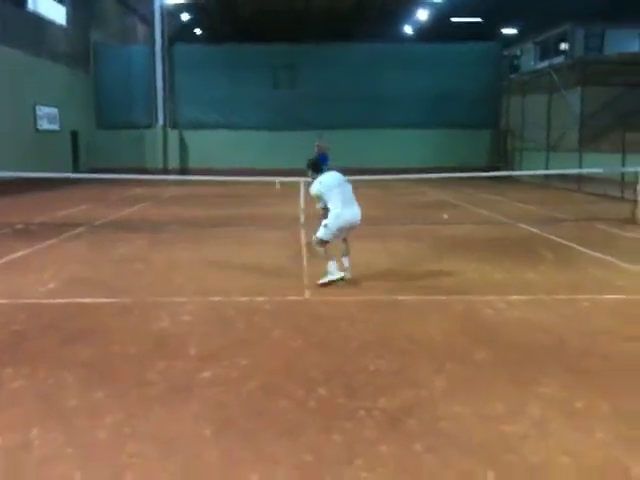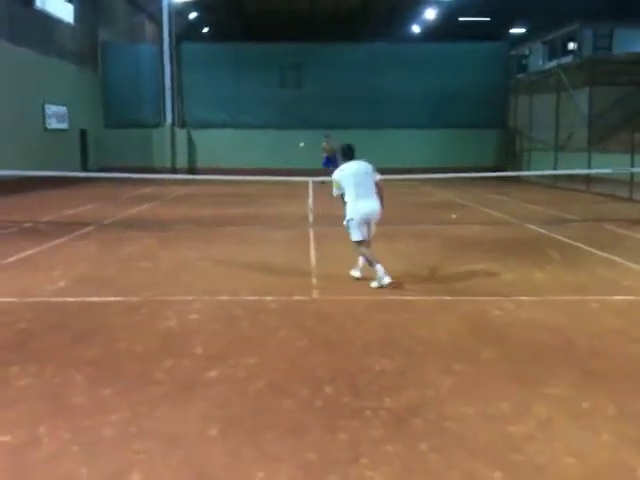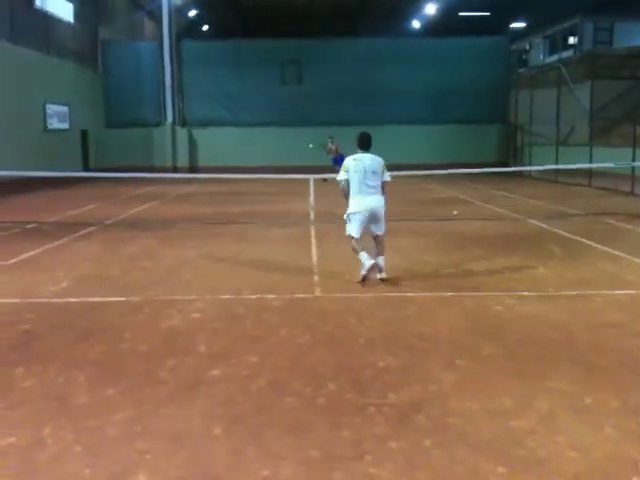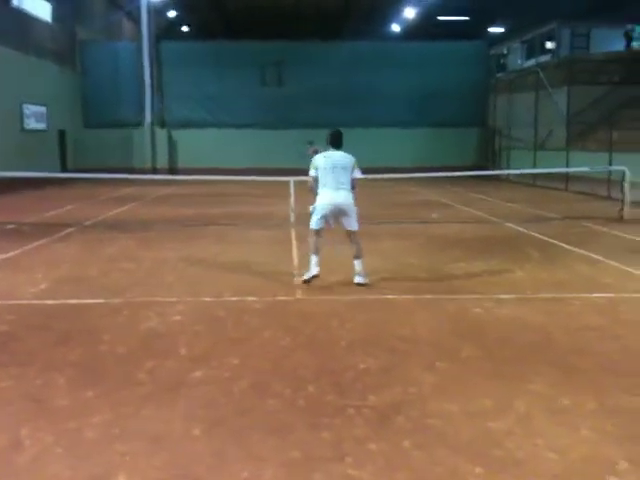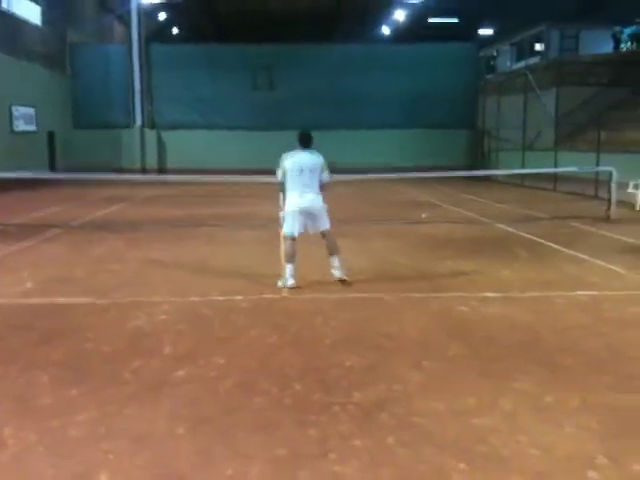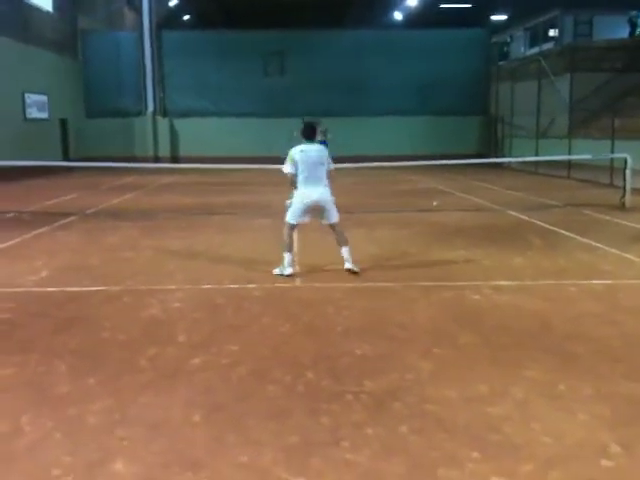
dt=0.3s
person 1, frame 1
left shoulder: (314, 188)
right shoulder: (337, 174)
left elbow: (325, 209)
left wrist: (325, 222)
left hip: (340, 215)
right hip: (356, 213)
left knee: (318, 242)
right knee: (343, 237)
left ankle: (333, 272)
right ankle: (345, 270)
person 1, frame 2
left shoulder: (337, 173)
right shoulder: (367, 165)
left elbow: (341, 197)
right elbow: (379, 189)
right wrist: (380, 205)
left hip: (356, 210)
right hip: (374, 207)
left knee: (361, 245)
right knee: (366, 240)
left ankle: (382, 276)
right ankle: (358, 269)
person 1, frame 3
left shoulder: (348, 161)
right shoulder: (380, 161)
left elbow: (343, 188)
right elbow: (383, 187)
left wrist: (350, 200)
left hip: (358, 205)
right hip: (377, 203)
left knee: (353, 239)
right knee: (378, 237)
left ankle: (367, 262)
right ankle: (381, 270)
person 1, frame 4
left shoulder: (318, 158)
right shoulder: (350, 159)
left elbow: (312, 184)
right elbow: (353, 185)
left hip: (325, 200)
right hip: (345, 199)
left knee: (315, 233)
right knee: (353, 236)
left ankle: (313, 268)
right ankle: (359, 274)
person 1, frame 5
left shoulder: (287, 159)
right shoulder: (319, 159)
left elbow: (281, 184)
right elbow: (323, 186)
left wrist: (283, 201)
left hip: (294, 203)
right hip: (314, 201)
left knee: (289, 239)
right knee: (327, 235)
left ankle: (289, 277)
right ankle: (337, 270)
person 1, frame 6
left shoulder: (294, 152)
right shoulder: (324, 150)
left elbow: (291, 180)
right elbow: (327, 174)
left wrist: (297, 188)
left hip: (303, 195)
right hip: (323, 194)
left knee: (288, 228)
right knee: (336, 227)
left ankle: (287, 266)
right ankle: (348, 262)
